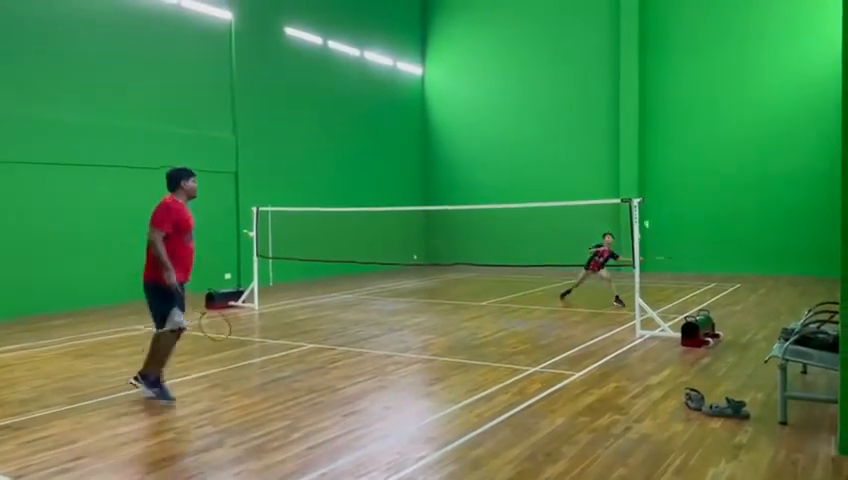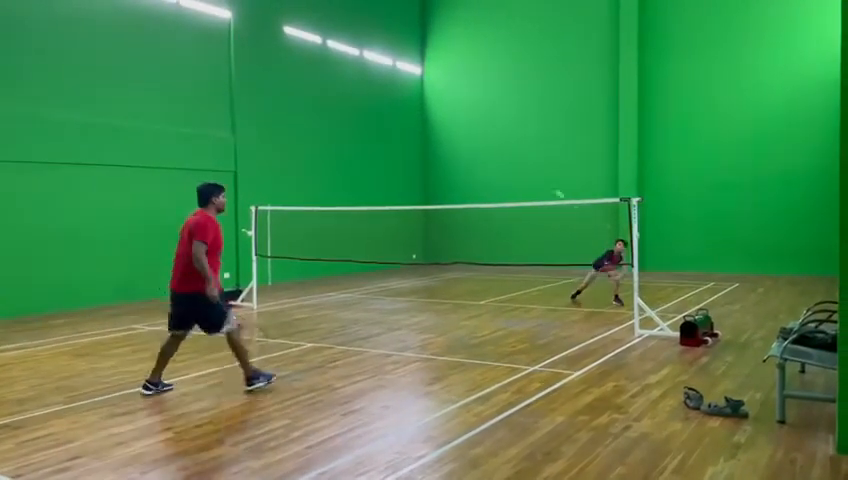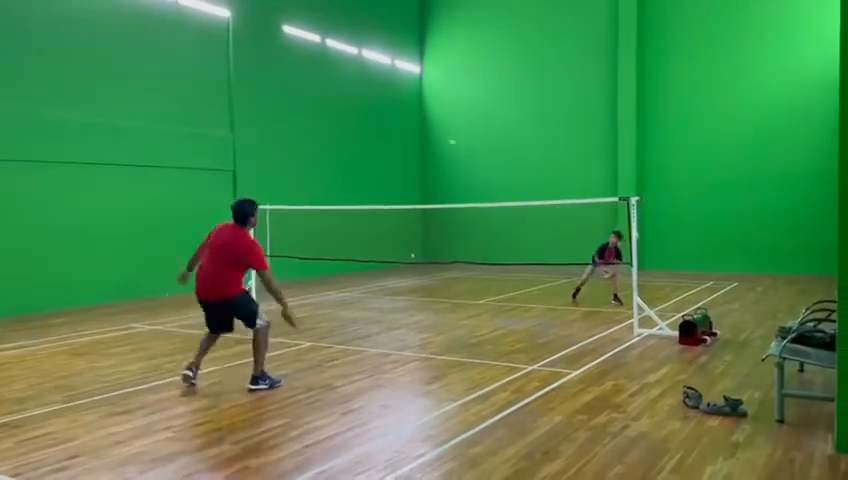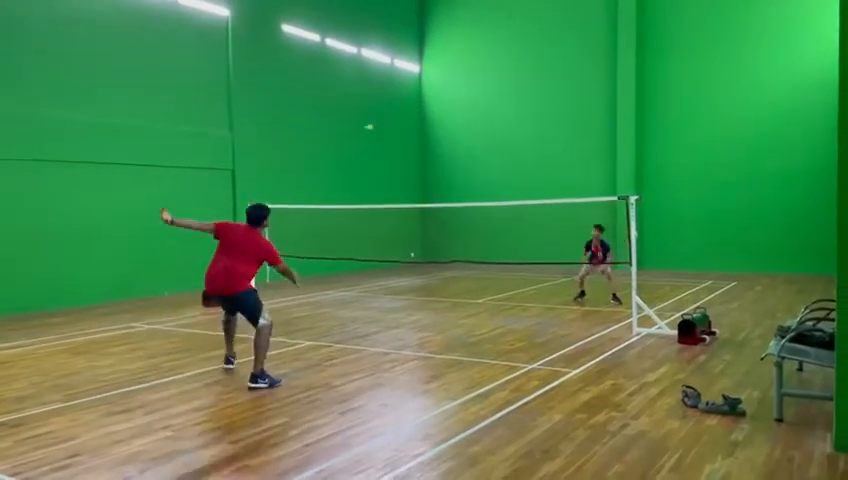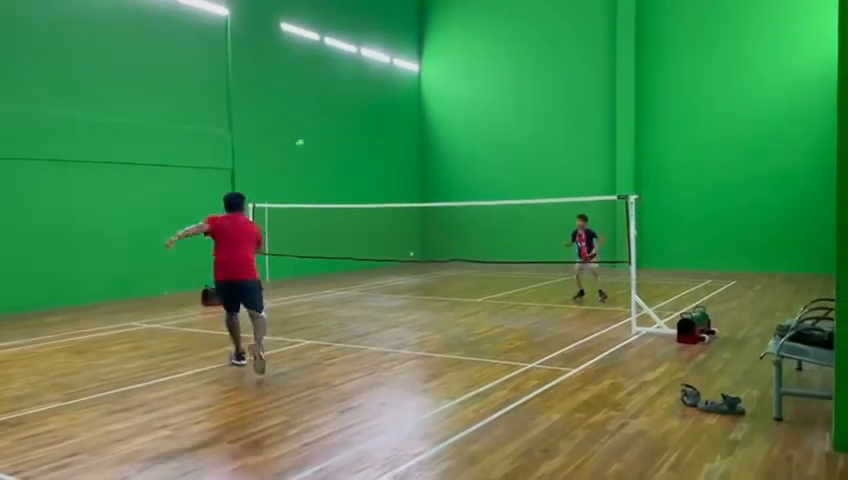
dt=0.2s
person 1, frame 1
left shoulder: (180, 207)
right shoulder: (168, 206)
right elbow: (154, 239)
left wrist: (172, 271)
right wrist: (167, 269)
left hip: (174, 280)
right hip: (163, 280)
left knee: (174, 328)
right knee: (173, 327)
left ankle: (147, 376)
right ankle: (150, 378)
person 1, frame 2
left shoulder: (197, 219)
right shoulder: (206, 222)
right elbow: (197, 254)
right wrist: (210, 282)
left hip: (181, 288)
right hip: (199, 289)
left knee: (178, 334)
right knee: (232, 329)
left ankle: (153, 381)
right ankle: (251, 376)
person 1, frame 3
left shoulder: (220, 230)
right shoulder: (250, 246)
left elbow: (200, 250)
right elbow: (268, 280)
left wrist: (188, 270)
right wrist: (284, 306)
left hip: (203, 292)
right hip: (228, 293)
left knee: (215, 332)
right knee: (261, 325)
left ankle: (192, 367)
right ankle: (258, 377)
person 1, frame 4
left shoulder: (228, 228)
right shoulder: (264, 246)
left elbow: (200, 226)
right elbow: (283, 269)
left wrist: (172, 221)
right wrist: (293, 277)
left hip: (213, 286)
right hip: (238, 288)
left knee: (230, 313)
right knee: (264, 325)
left ankle: (229, 356)
right ankle: (258, 375)
person 1, frame 5
left shoulder: (216, 222)
right shoulder: (253, 228)
left elbow: (198, 228)
right elbow: (258, 250)
left wrist: (177, 237)
left hip: (223, 277)
right hip: (248, 276)
left knee: (231, 313)
right knee: (258, 315)
left ankle: (239, 354)
right ankle: (258, 347)
